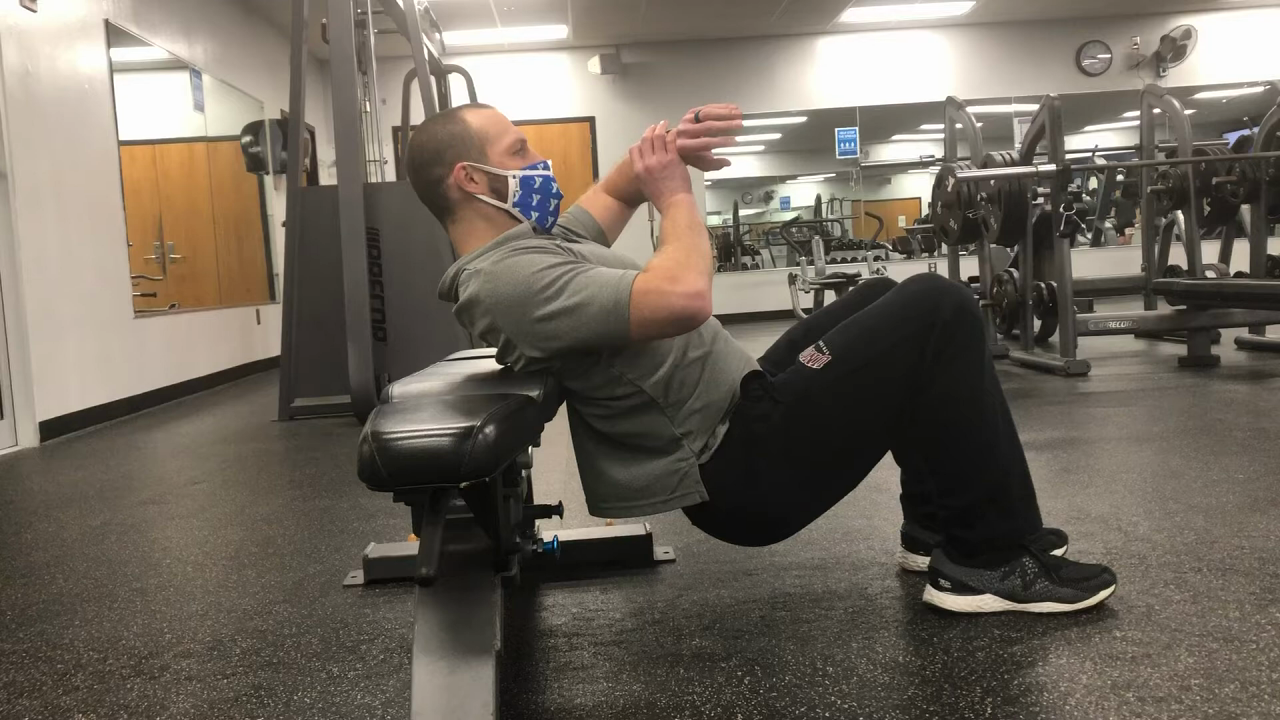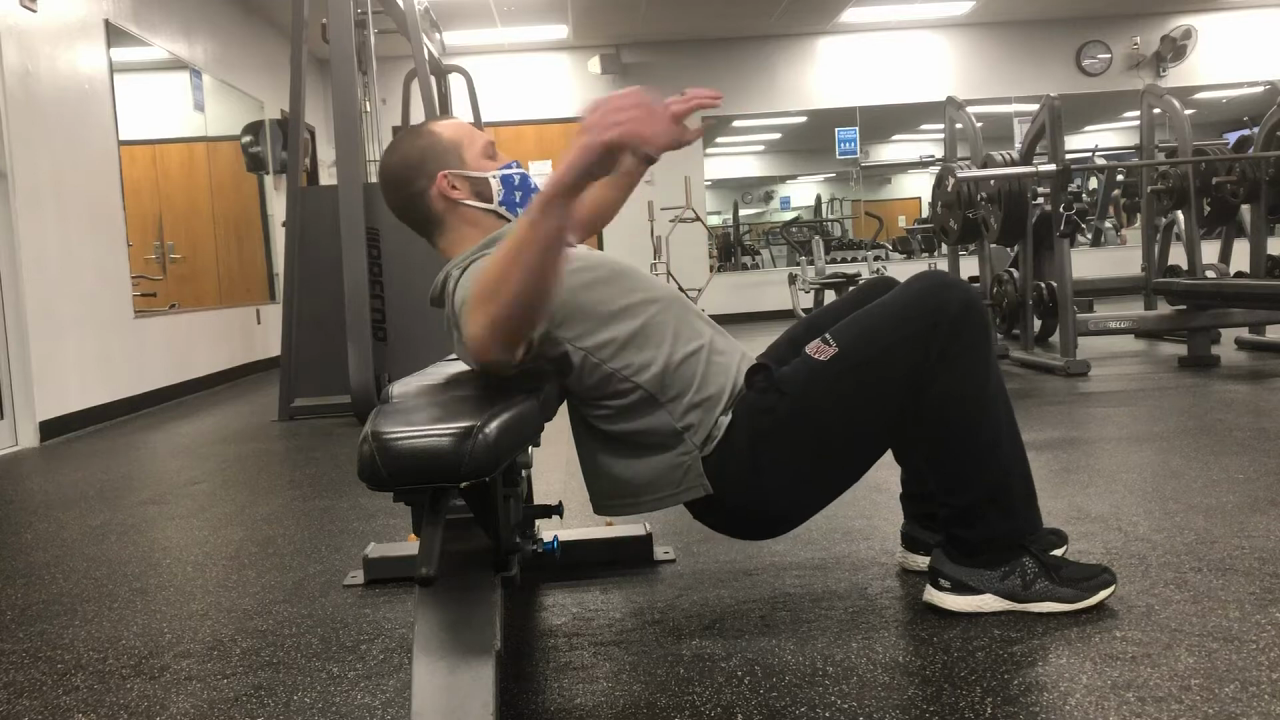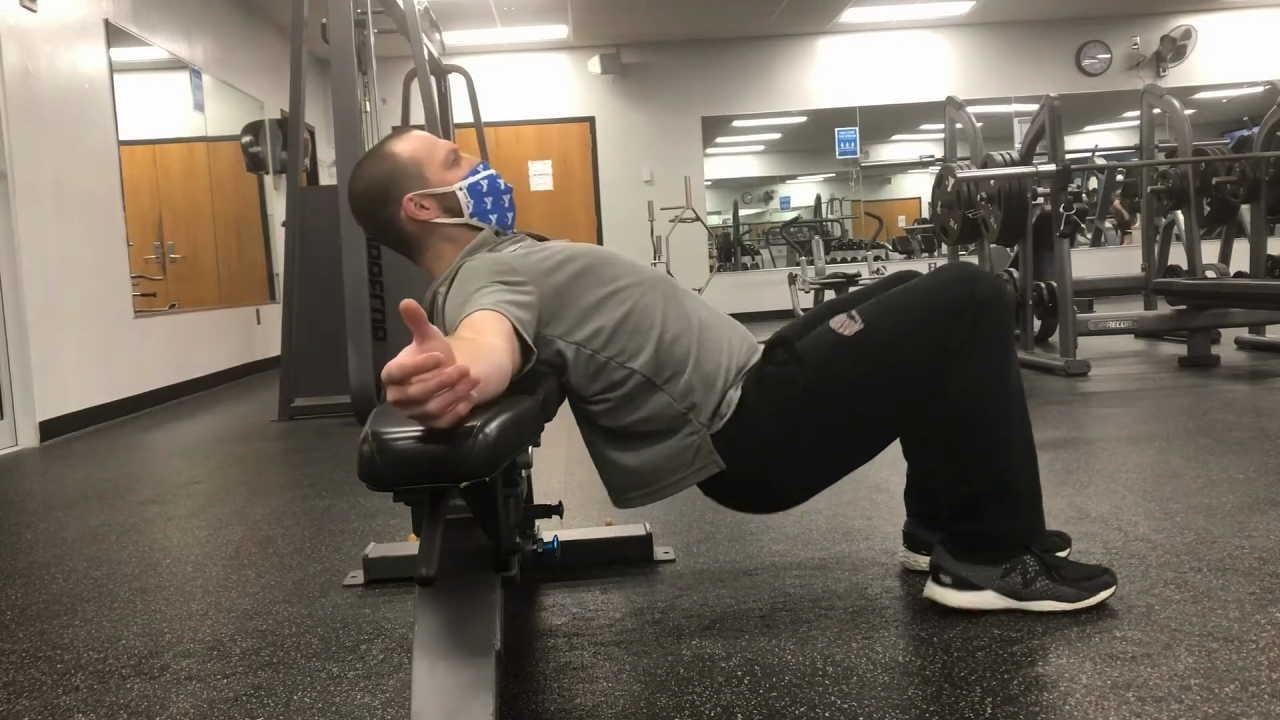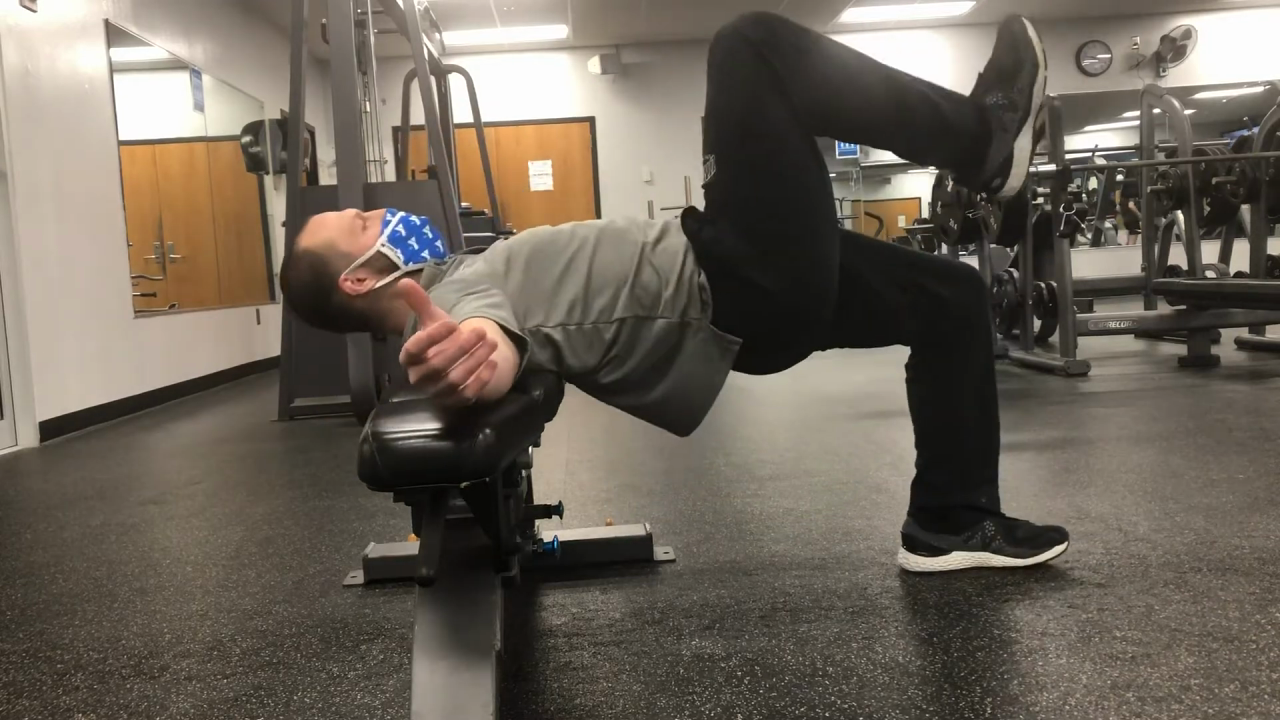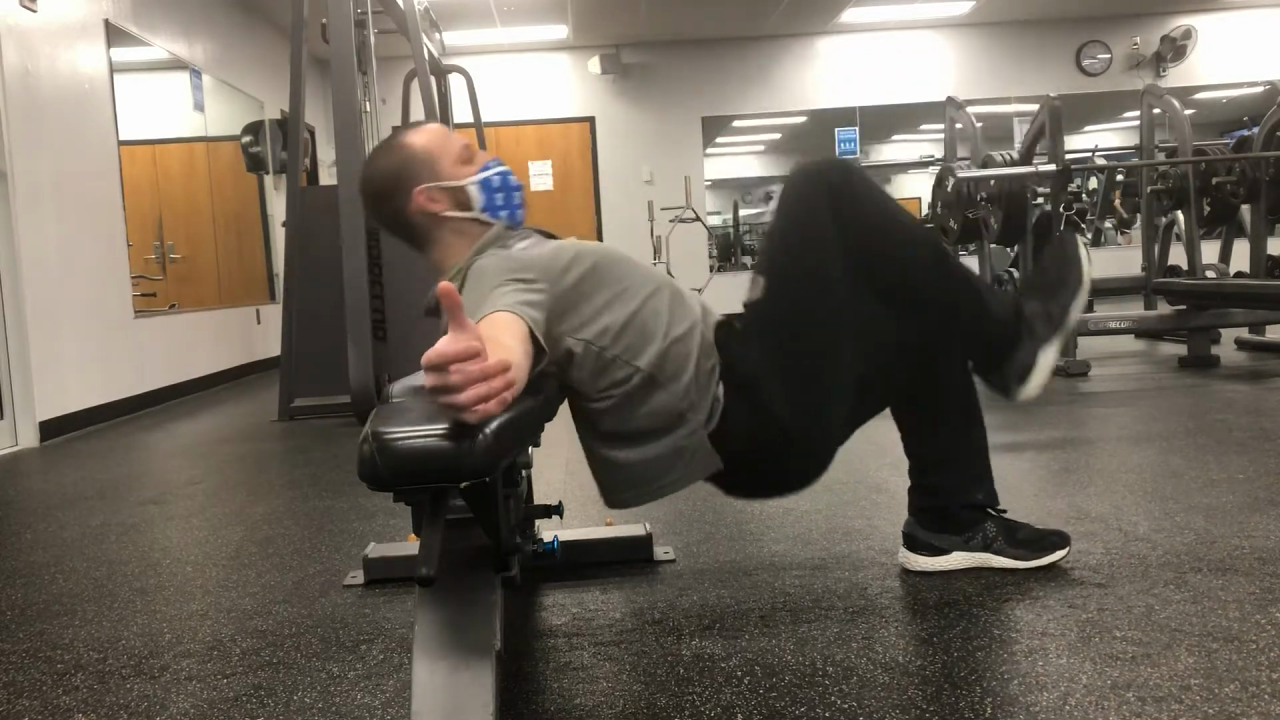
dt=1s
person 1, frame 1
left shoulder: (530, 244)
right shoulder: (512, 278)
left elbow: (616, 189)
right elbow: (683, 296)
left wrist: (672, 139)
right wrist: (676, 192)
left hip: (740, 412)
right hip: (744, 464)
left knee: (886, 298)
right knee: (937, 310)
left ankle: (935, 526)
right ankle: (989, 561)
person 1, frame 2
left shoulder: (512, 253)
right shoulder: (493, 273)
left elbow: (566, 220)
right elbow: (494, 339)
left wrist: (643, 149)
right wrist: (575, 168)
left hip: (744, 411)
right hip: (749, 457)
left knee: (890, 298)
right knee: (943, 309)
left ankle: (938, 525)
right ankle: (987, 561)
person 1, frame 3
left shoulder: (498, 258)
right shoulder: (485, 283)
right elbow: (488, 346)
right wrist: (448, 375)
left hip: (747, 385)
right hip: (755, 426)
left knee: (927, 312)
right knee: (964, 301)
left ankle: (942, 525)
right ankle: (989, 554)
person 1, frame 4
left shoulder: (456, 284)
right shoulder: (456, 303)
right elbow: (495, 353)
right wrist: (459, 363)
left hip: (754, 285)
right hip: (745, 284)
left knee: (951, 296)
right knee: (751, 42)
left ankle: (951, 522)
right ankle: (979, 139)
person 1, frame 5
left shoulder: (503, 257)
right shoulder: (500, 273)
right elbow: (503, 344)
right wrist: (478, 368)
left hip: (746, 413)
right hip: (760, 420)
left knee: (915, 321)
right knee: (826, 188)
left ankle: (952, 521)
right ankle: (1008, 334)
